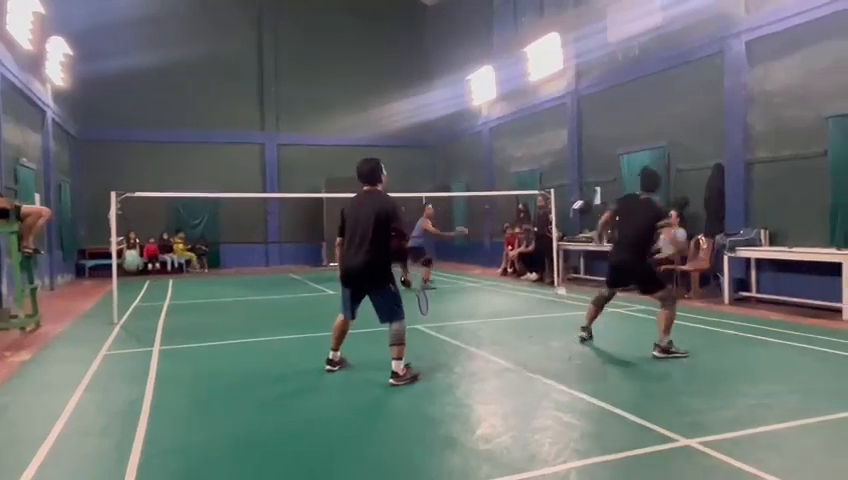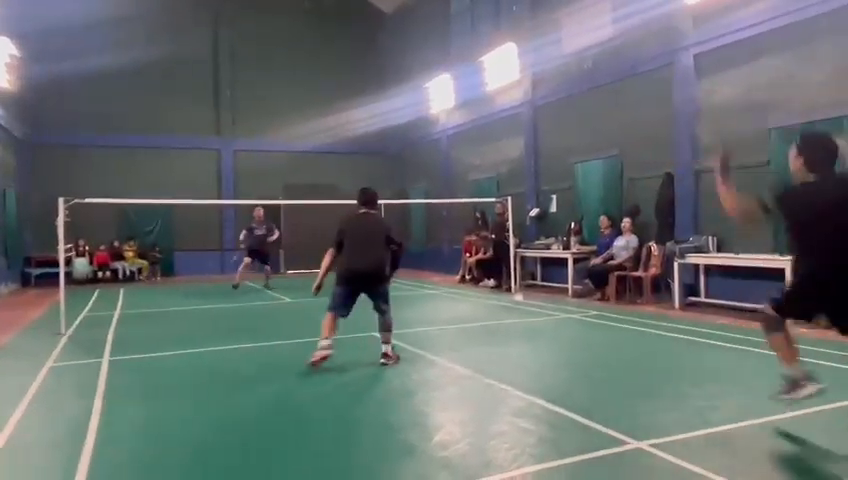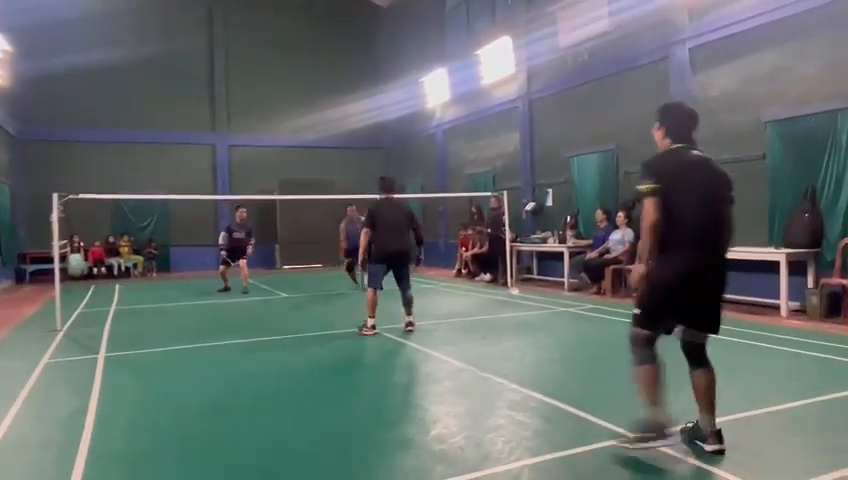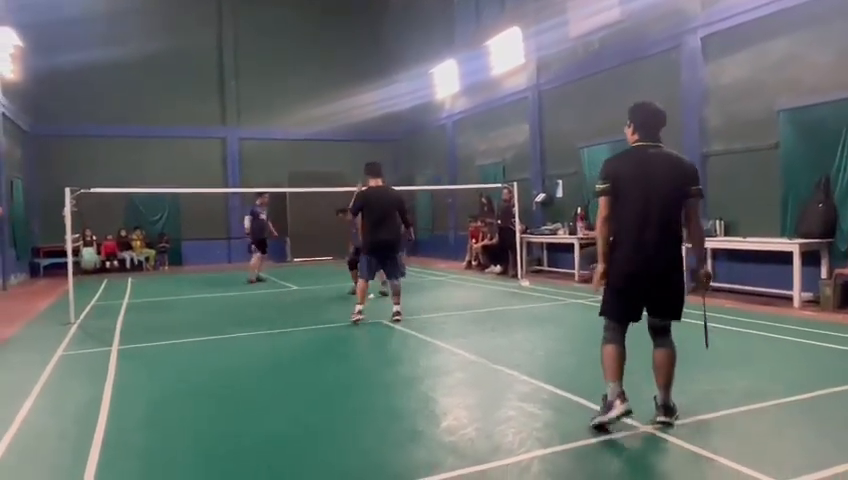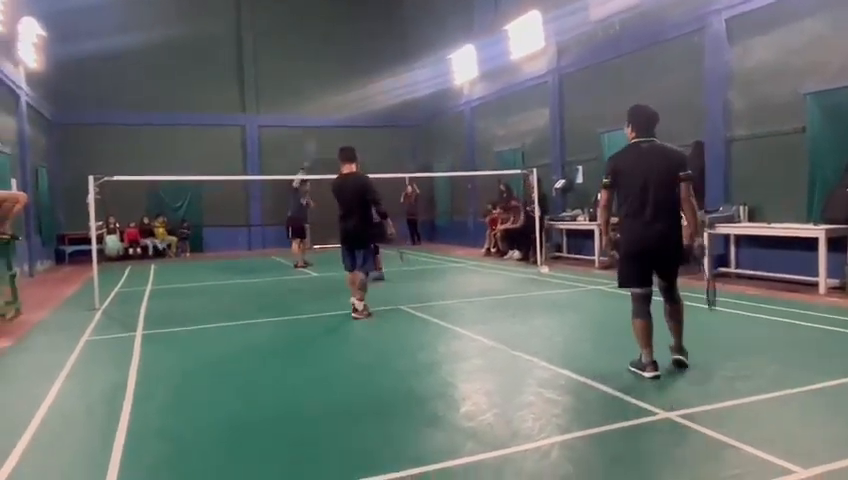
dt=1s
person 1, frame 1
left shoulder: (624, 201)
right shoulder: (656, 210)
left elbow: (603, 222)
left wrist: (600, 233)
left hip: (617, 258)
right hip: (638, 261)
left knee: (606, 294)
right knee: (668, 298)
left ankle: (586, 328)
right ankle: (663, 344)
person 1, frame 2
left shoulder: (791, 195)
left elbow: (737, 210)
left wrist: (721, 179)
left hip: (812, 279)
left knee: (771, 318)
left ankle: (799, 377)
person 1, frame 3
left shoulder: (657, 166)
right shoulder: (715, 170)
left elbow: (652, 219)
right elbow: (726, 225)
left wrist: (644, 262)
left hip: (674, 268)
right hip: (711, 270)
left knee: (642, 338)
right knee: (695, 348)
left ankle: (656, 422)
right ankle: (709, 431)
person 1, frame 4
left shoulder: (614, 166)
right shoulder: (684, 168)
left elbow: (604, 218)
right elbow: (692, 221)
left wrist: (602, 261)
right wrist: (701, 263)
left hip: (625, 264)
right hip: (667, 265)
left knee: (613, 330)
right knee: (661, 332)
left ankle: (615, 397)
right ankle: (665, 405)
person 1, frame 5
left shoulder: (617, 161)
right shoulder: (676, 156)
left elbow: (605, 204)
right elbow: (686, 200)
left wrist: (605, 234)
right wrist: (694, 233)
left hip: (634, 239)
right hip: (668, 237)
left knee: (640, 299)
right knee: (670, 291)
left ankle: (647, 362)
right ankle: (677, 347)
person 2, frame 1
left shoulder: (350, 205)
right shoulder: (387, 203)
left elbow: (339, 242)
left wrist: (344, 268)
left hip: (350, 270)
right hip: (376, 270)
left knee: (345, 315)
right knee: (396, 317)
left ankle: (333, 358)
right ankle: (399, 370)
person 2, frame 2
left shoulder: (347, 223)
right shoulder: (383, 224)
left elbow: (332, 252)
right elbow: (396, 252)
left wrist: (320, 279)
right wrist: (390, 273)
left hip: (349, 273)
right hip: (376, 274)
left knee: (333, 311)
right knee: (384, 311)
left ankle: (324, 346)
right ankle: (387, 352)
person 2, frame 3
left shoulder: (374, 208)
right shoulder: (405, 208)
left elbow: (366, 232)
right elbow: (417, 232)
left wrist: (361, 255)
right wrist: (419, 252)
left hip: (381, 253)
right hip: (402, 253)
left knee: (372, 287)
right knee: (405, 288)
left ankle: (370, 324)
right ankle: (409, 320)
person 2, frame 4
left shoulder: (363, 195)
right shoulder: (395, 194)
left elbow: (352, 213)
right elbow: (405, 217)
right wrist: (410, 233)
left hip: (371, 243)
right hip: (391, 243)
left knee: (363, 277)
right knee: (394, 277)
left ankle: (358, 309)
right ankle: (397, 310)
person 2, frame 5
left shoulder: (336, 183)
right shoulder: (363, 180)
right elbow: (377, 205)
right wrist: (388, 224)
left hip: (346, 231)
right hip: (363, 231)
left knee: (352, 269)
right knee: (362, 269)
left ankle: (355, 299)
right ankle: (359, 307)
